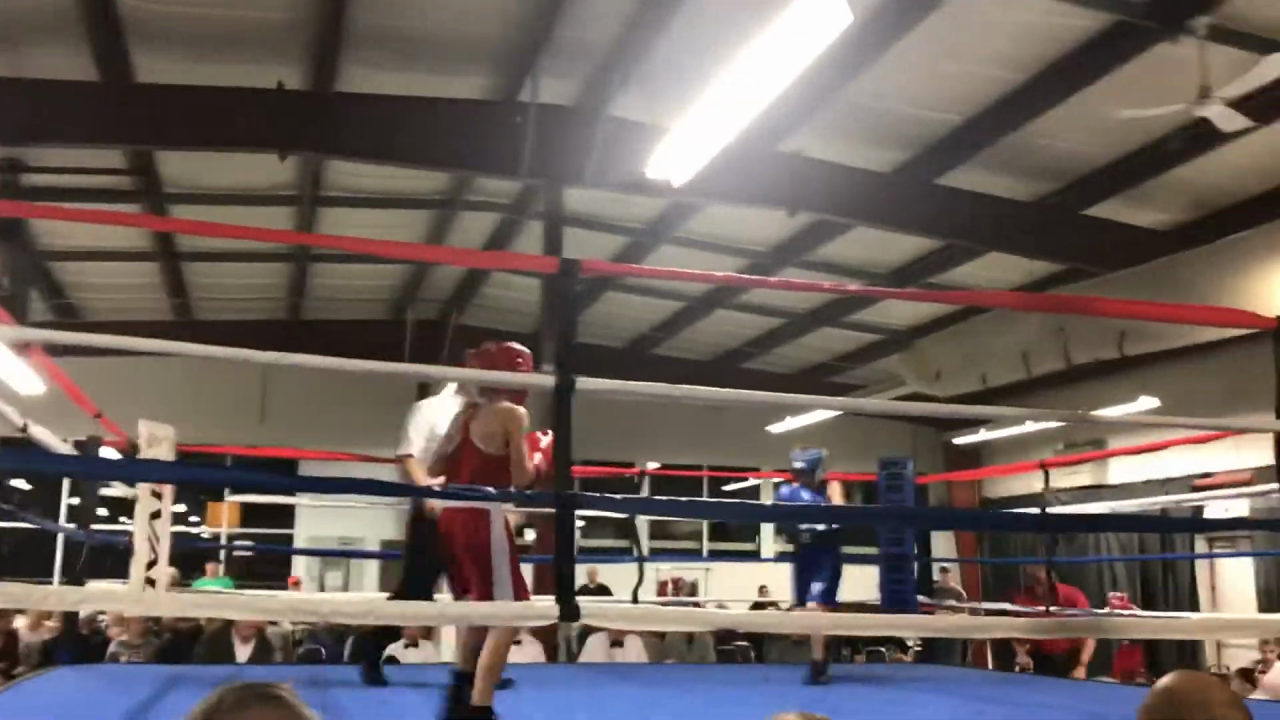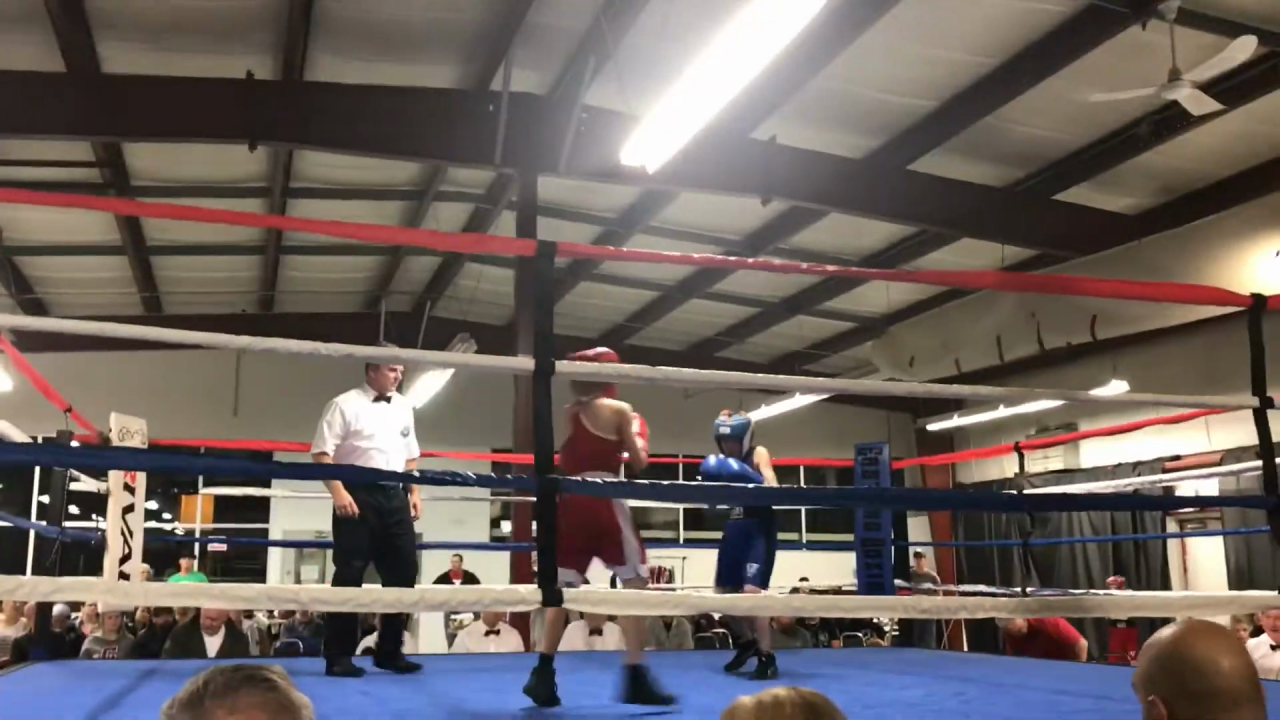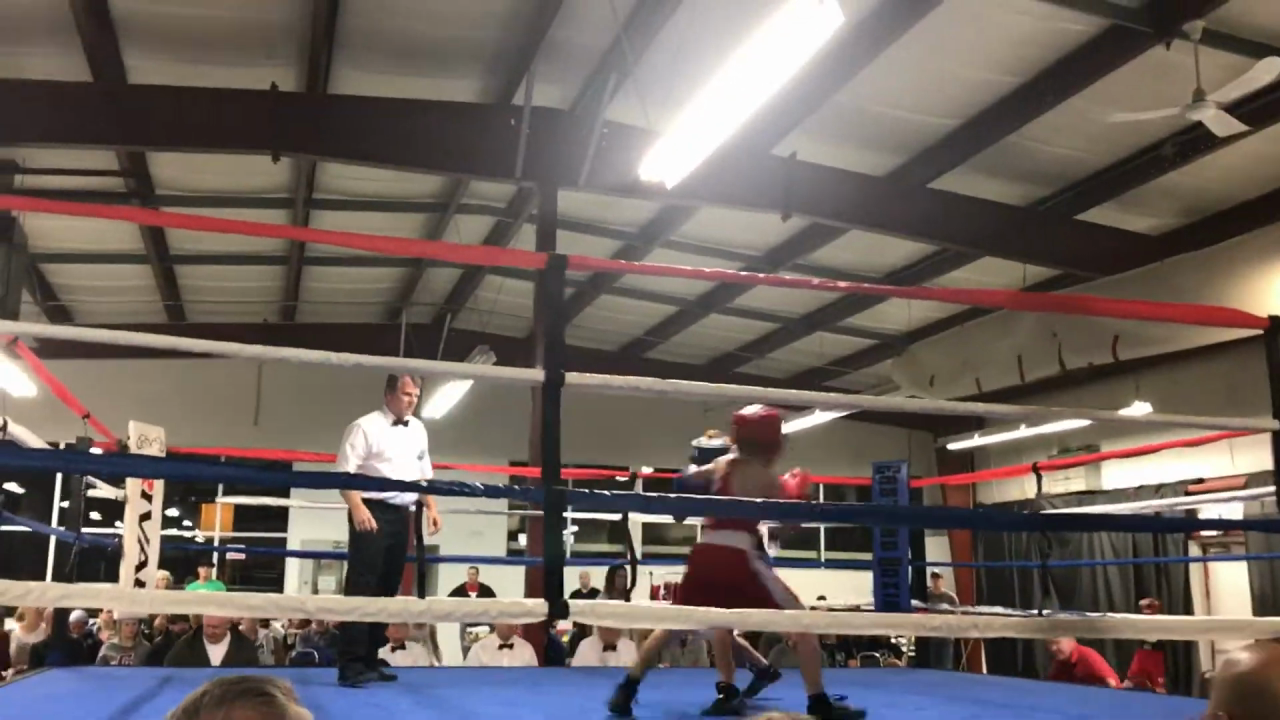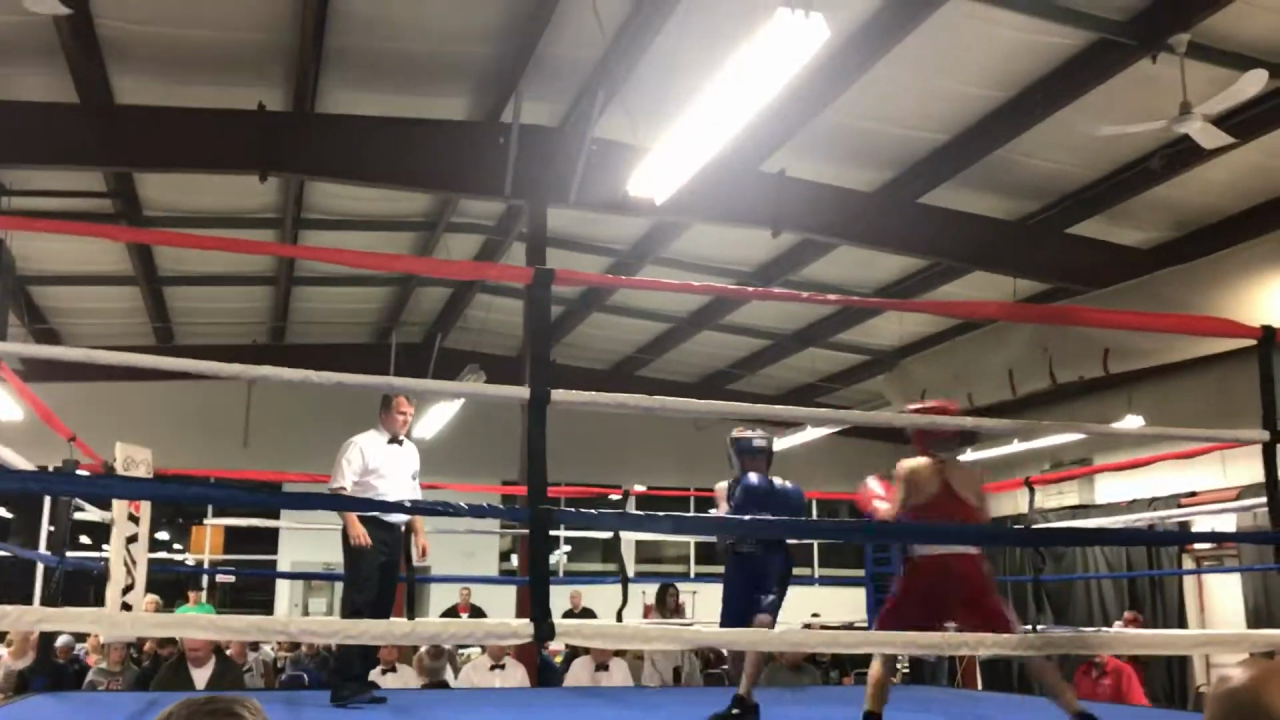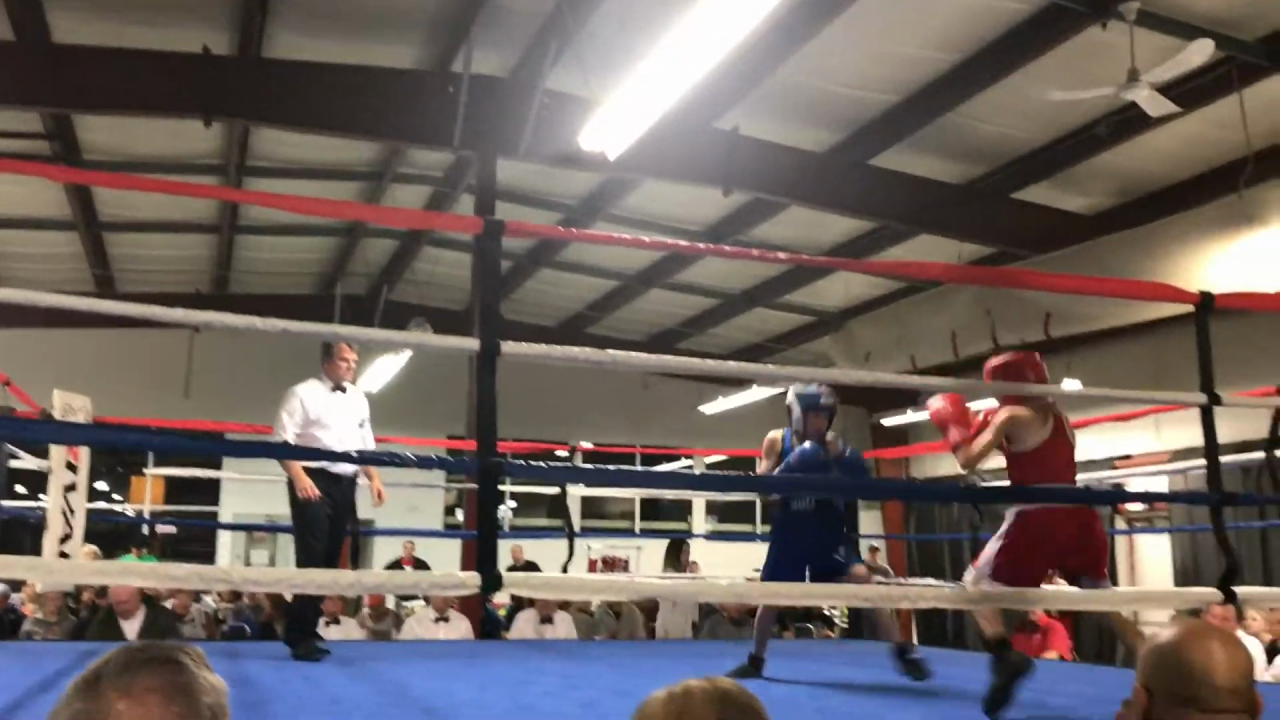
dt=0.5s
person 1, frame 1
left shoulder: (465, 414)
right shoulder: (512, 415)
left elbow: (433, 467)
right elbow: (521, 478)
right wrist: (542, 456)
left hip: (453, 515)
right hip: (483, 516)
left ankle: (461, 689)
person 1, frame 2
left shoulder: (567, 414)
right shoulder: (619, 410)
left elbow: (562, 462)
right elbow: (639, 462)
right wrist: (638, 439)
left hip: (567, 502)
right hip: (603, 501)
left knee: (564, 591)
right knee: (634, 584)
left ankle: (543, 671)
right ankle: (636, 677)
person 1, frame 3
left shoulder: (723, 463)
right shoulder: (768, 480)
left elbow: (691, 479)
right wrist: (795, 497)
left hip: (705, 554)
right hip: (737, 556)
left ankle: (627, 690)
person 1, frame 4
left shoulder: (912, 468)
right shoulder: (968, 475)
left elbow: (892, 518)
right elbow: (983, 527)
left wrist: (876, 503)
left hip: (925, 568)
right hip: (967, 565)
person 1, frame 5
left shoulder: (1012, 417)
right shoulder: (1057, 417)
left elbow: (969, 459)
left wrist: (952, 428)
left hip: (1035, 518)
right hip: (1078, 517)
left knee: (977, 587)
left ankle: (1006, 659)
person 2, frame 1
right shoulder: (430, 410)
right elbow: (407, 456)
right wrist: (427, 495)
right hip: (431, 510)
right knee: (417, 585)
right ankle: (369, 654)
person 2, frame 2
left shoulder: (403, 407)
right shoulder: (345, 405)
right elbow: (322, 453)
left wrist: (414, 492)
right wrist: (339, 492)
left hip: (393, 497)
right hip: (357, 495)
left knee: (402, 570)
right knee: (350, 575)
left ankle: (389, 650)
right ankle: (339, 656)
person 2, frame 3
left shoulder: (418, 430)
right shoulder: (366, 426)
left elbow: (423, 475)
right elbow: (344, 472)
left wrist: (430, 507)
right wrist: (357, 508)
left hip: (401, 515)
right hip: (372, 513)
left knee: (386, 589)
right knee: (362, 583)
left ankle: (368, 660)
right ankle: (352, 663)
person 2, frame 4
left shoulder: (411, 451)
right shoulder: (361, 444)
right elbow: (339, 488)
left wrist: (419, 534)
right wrist: (352, 524)
left hip: (394, 534)
right hip: (366, 531)
left knee: (380, 609)
right knee: (358, 603)
left ankle: (360, 681)
right ankle: (345, 684)
person 2, frame 5
left shoulder: (358, 399)
right shoulder: (303, 393)
left elbow: (364, 446)
right elbow: (283, 440)
left wrist: (373, 478)
right wrist: (299, 477)
left hip: (344, 485)
right hip: (313, 483)
left knee: (329, 562)
right knee: (313, 559)
left ankle: (300, 631)
right ankle: (303, 638)
person 3, frame 1
left shoulder: (831, 487)
right shoulder: (795, 491)
right elbow: (789, 531)
left wrist: (818, 506)
left hip: (825, 555)
right hip: (803, 556)
left knee: (814, 608)
right knee: (802, 610)
left ankle: (819, 663)
right ankle: (821, 653)
person 3, frame 2
left shoulder: (758, 454)
right shoulder: (721, 463)
left elbow: (774, 490)
left wrist: (748, 477)
right wrist: (712, 484)
left hip: (759, 529)
right hip: (733, 531)
left knee: (751, 590)
right knee: (725, 593)
left ankle: (766, 658)
right ankle: (747, 642)
person 3, frame 3
left shoulder: (735, 481)
right shoulder: (706, 485)
right elbow: (681, 515)
left hip: (745, 559)
right hip: (727, 560)
left knee: (719, 619)
right knee: (721, 624)
left ankle: (728, 692)
right ankle: (764, 667)
person 3, frame 4
left shoulder: (777, 486)
right shoulder: (724, 489)
left wrist: (791, 512)
right wrist: (739, 505)
left hip: (772, 563)
right hip: (739, 566)
left knee: (761, 625)
person 3, frame 5
left shoulder: (830, 442)
right shoulder: (776, 440)
left wrist: (850, 472)
right wrist: (787, 470)
left hip: (826, 525)
right hip: (789, 527)
left knee: (860, 577)
left ankle: (902, 650)
right ankle: (755, 660)
